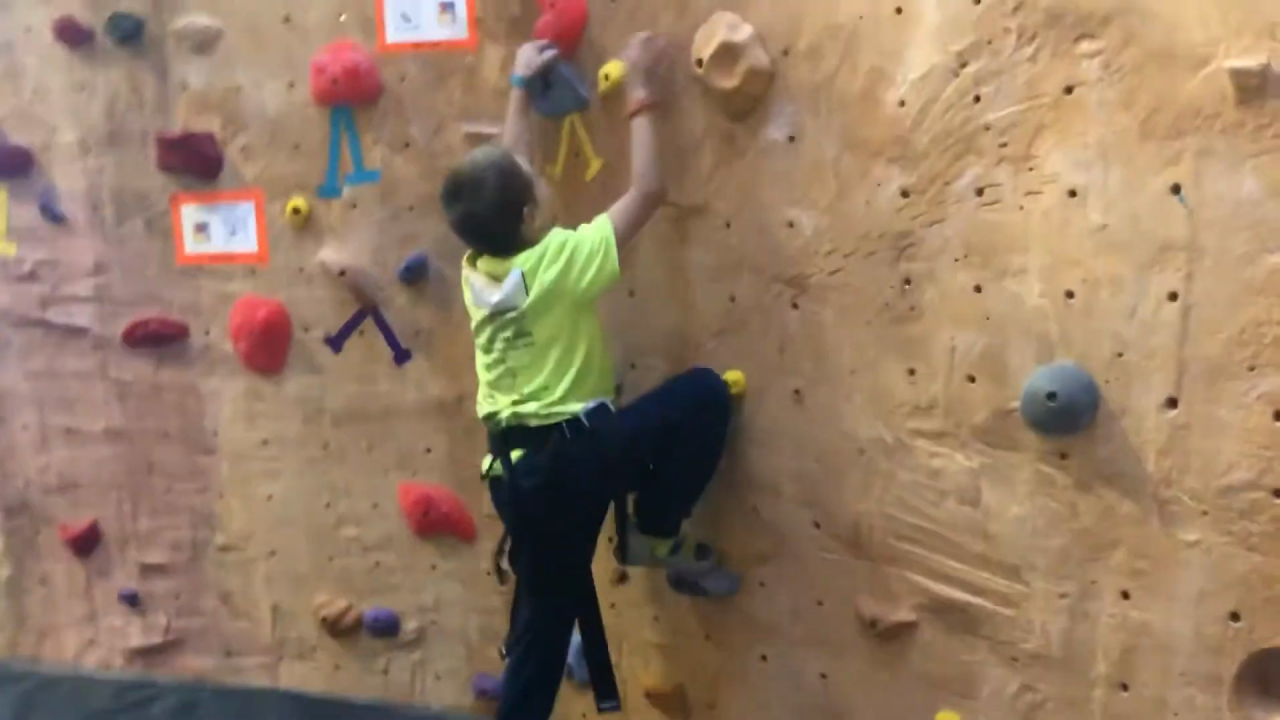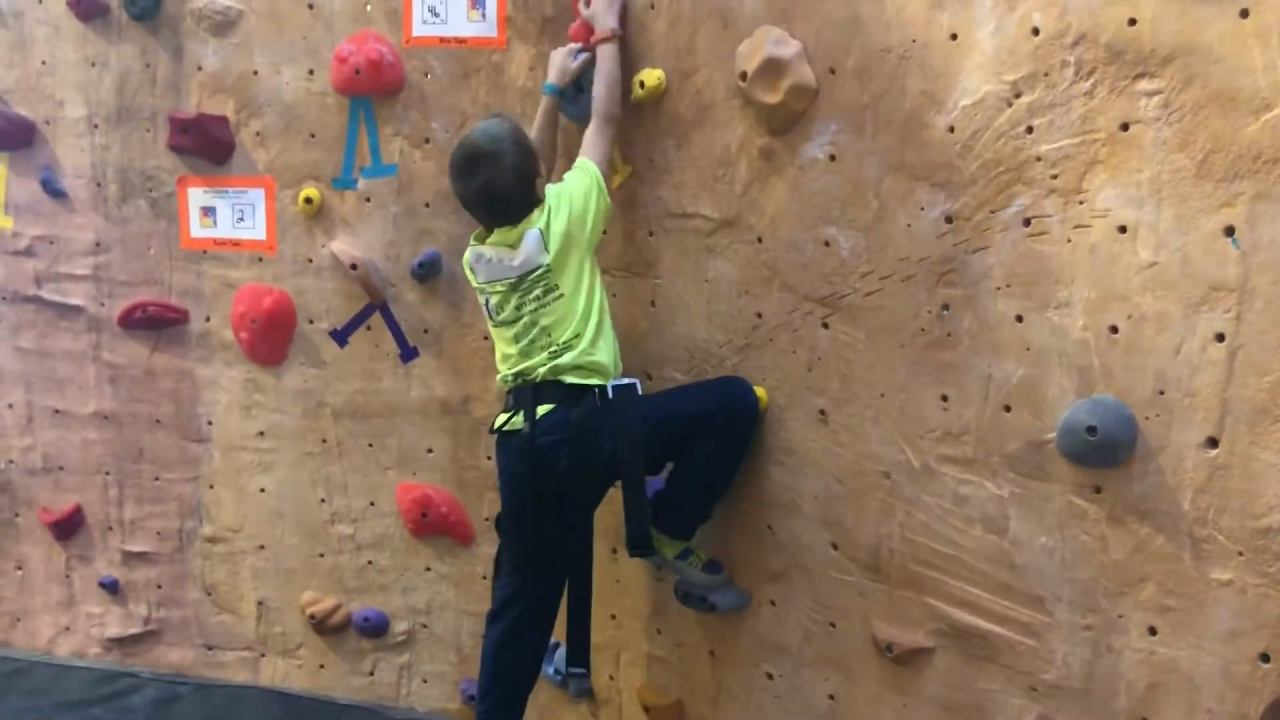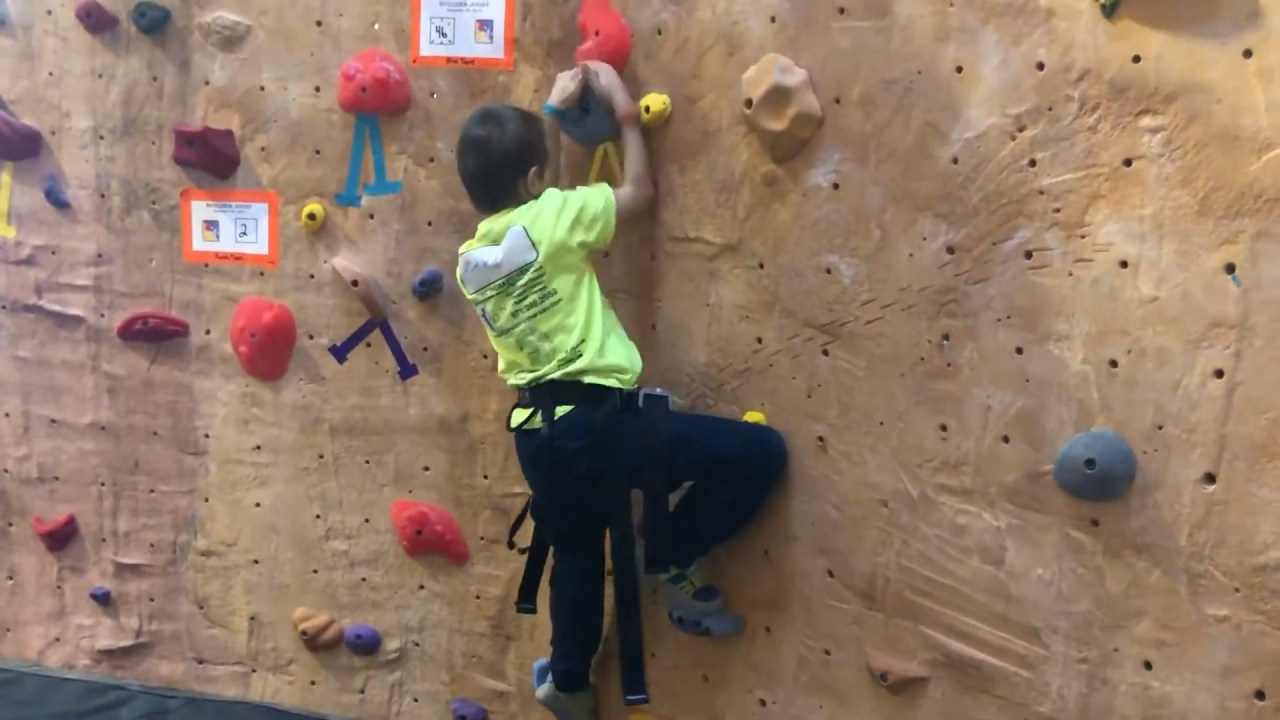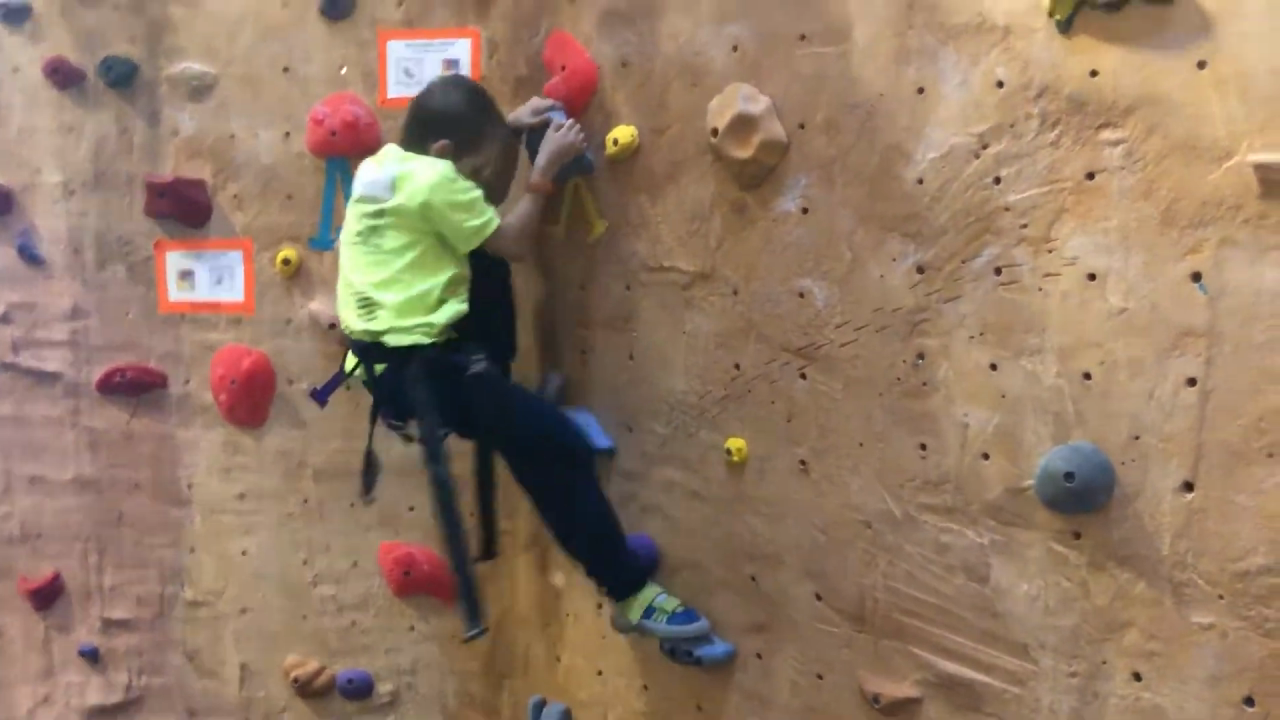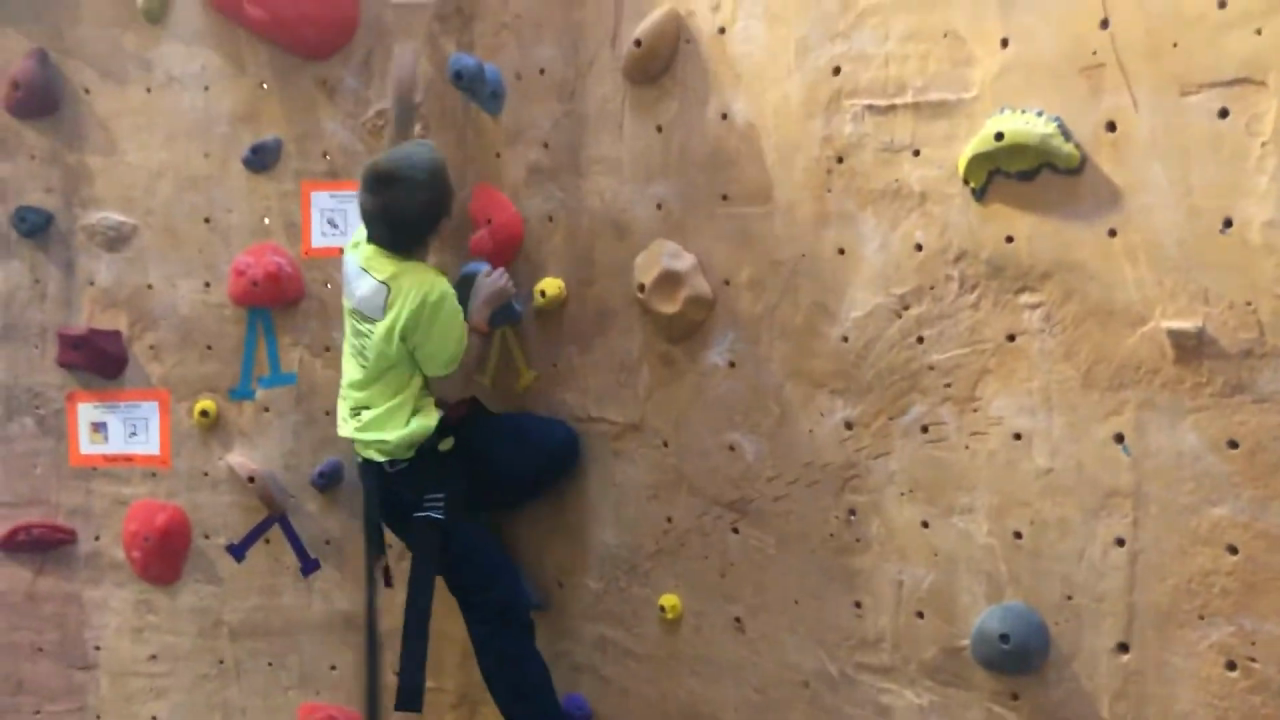
dt=1s
person 1, frame 1
left shoulder: (476, 270)
right shoulder: (559, 262)
left elbow: (502, 174)
right elbow: (646, 189)
left wrist: (521, 85)
right wrist: (644, 97)
left hip: (514, 468)
right hip: (572, 454)
left knee: (545, 610)
right knee: (704, 393)
right ankle: (655, 535)
person 1, frame 2
left shoulder: (477, 256)
right shoulder: (564, 216)
left elbow: (520, 188)
right elbow: (607, 118)
left wrist: (551, 89)
left hip: (524, 436)
right hip: (590, 421)
left knee: (524, 592)
right knee: (734, 402)
right ankle: (667, 534)
person 1, frame 3
left shoulder: (471, 258)
right shoulder: (552, 219)
left elbow: (518, 199)
right elbow: (640, 191)
left wrist: (551, 113)
right wrist: (624, 107)
left hip: (537, 434)
right hip: (599, 422)
left knee: (579, 558)
right knee: (760, 452)
right ankle: (667, 560)
person 1, frame 4
left shoulder: (381, 163)
right shoulder: (435, 180)
left elbow: (482, 203)
right elbow: (510, 242)
left wrist: (510, 137)
right wrist: (546, 167)
left hip: (389, 351)
right hip: (418, 363)
left knee: (484, 269)
right knee: (559, 450)
left ankle: (500, 394)
right ankle: (630, 593)
person 1, frame 5
left shoulder: (361, 250)
right shoulder: (427, 295)
left elbow: (393, 175)
right elbow: (452, 390)
left wrist: (401, 101)
right wrist: (479, 310)
left hip: (383, 444)
right hip: (412, 467)
left knee: (554, 446)
right knee: (498, 607)
left ankle: (457, 533)
